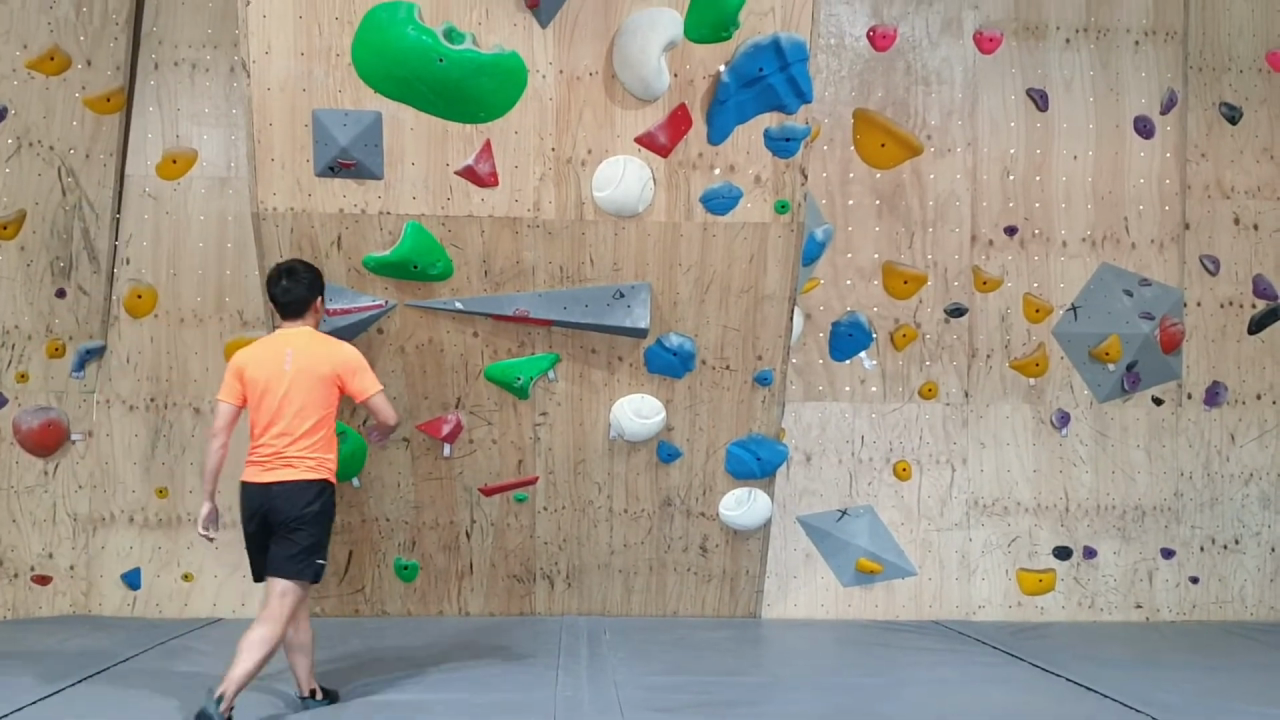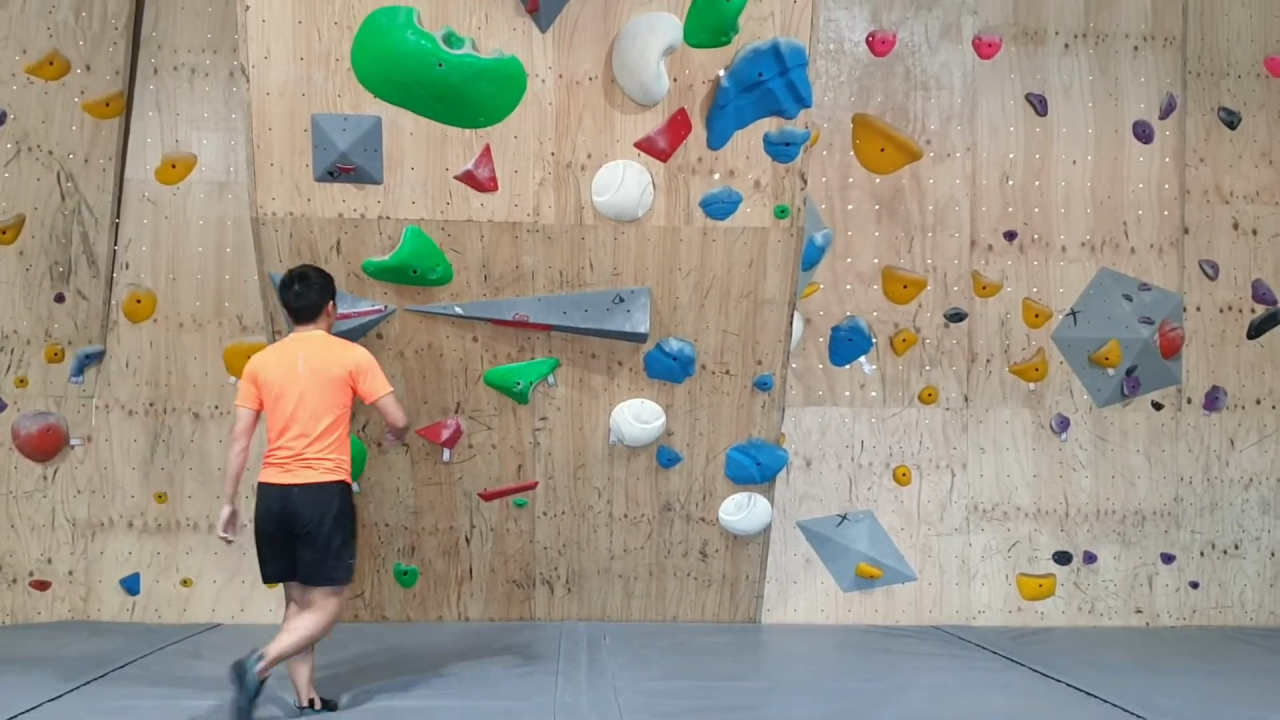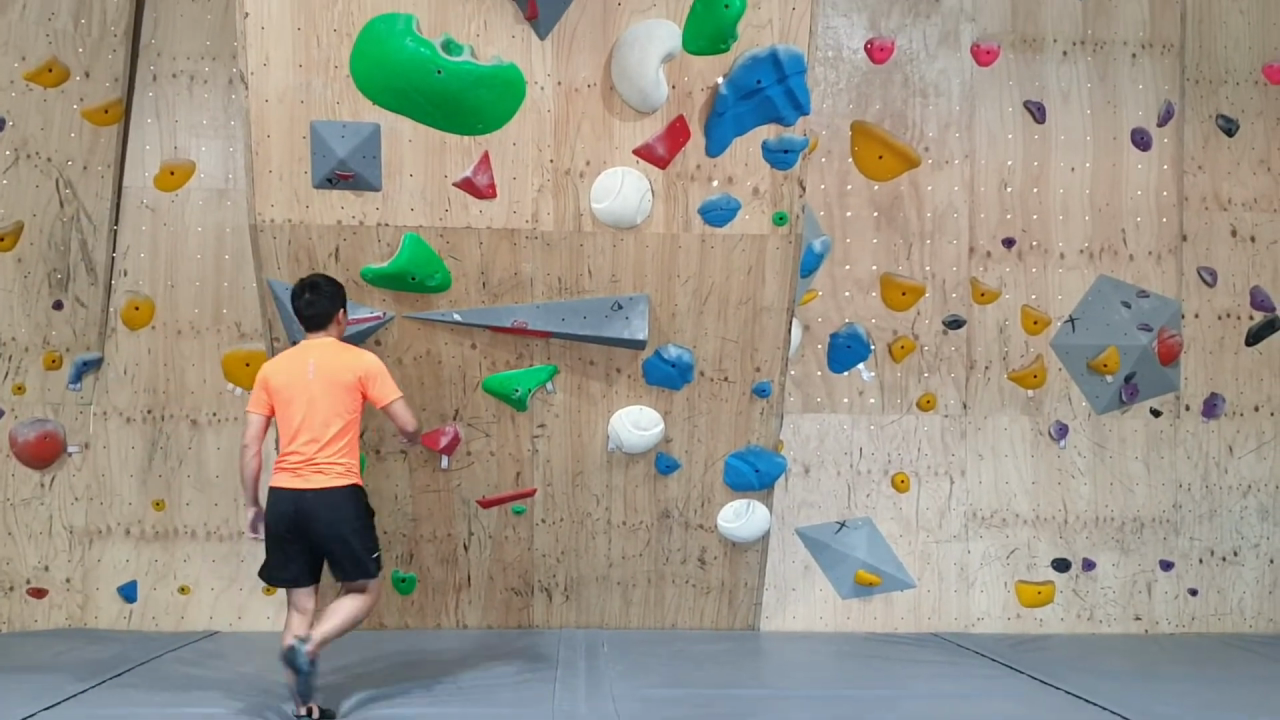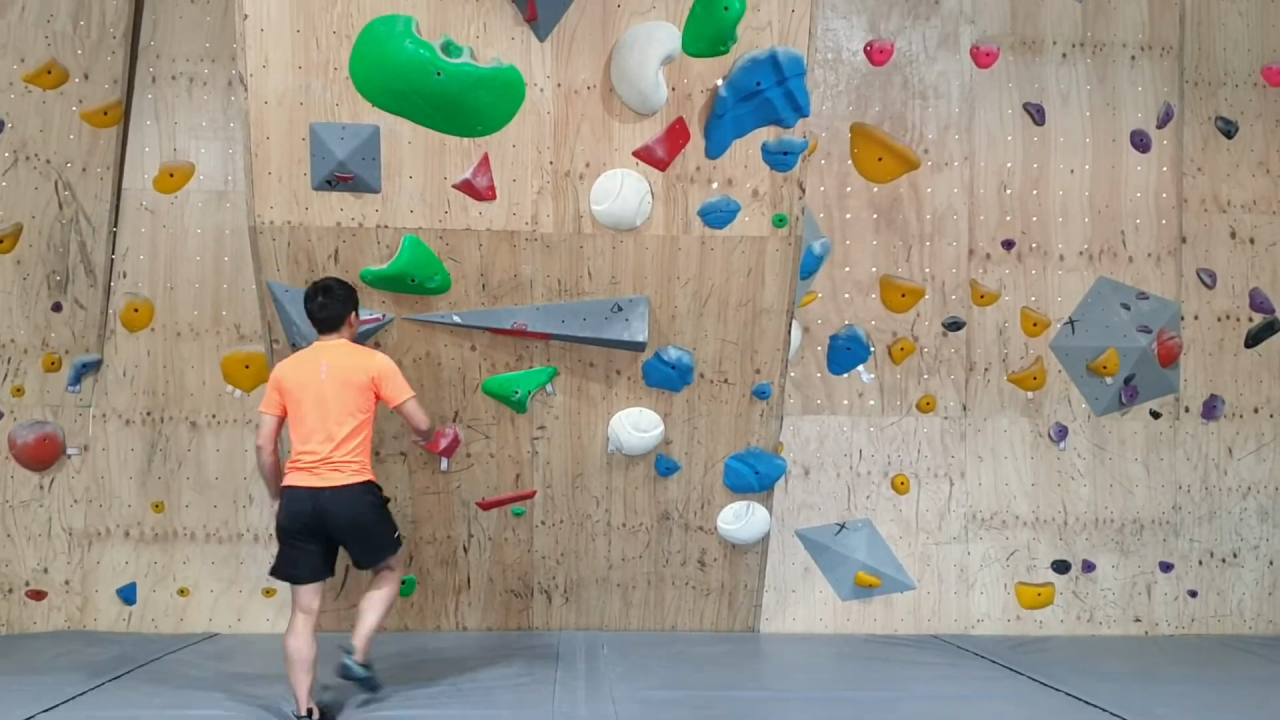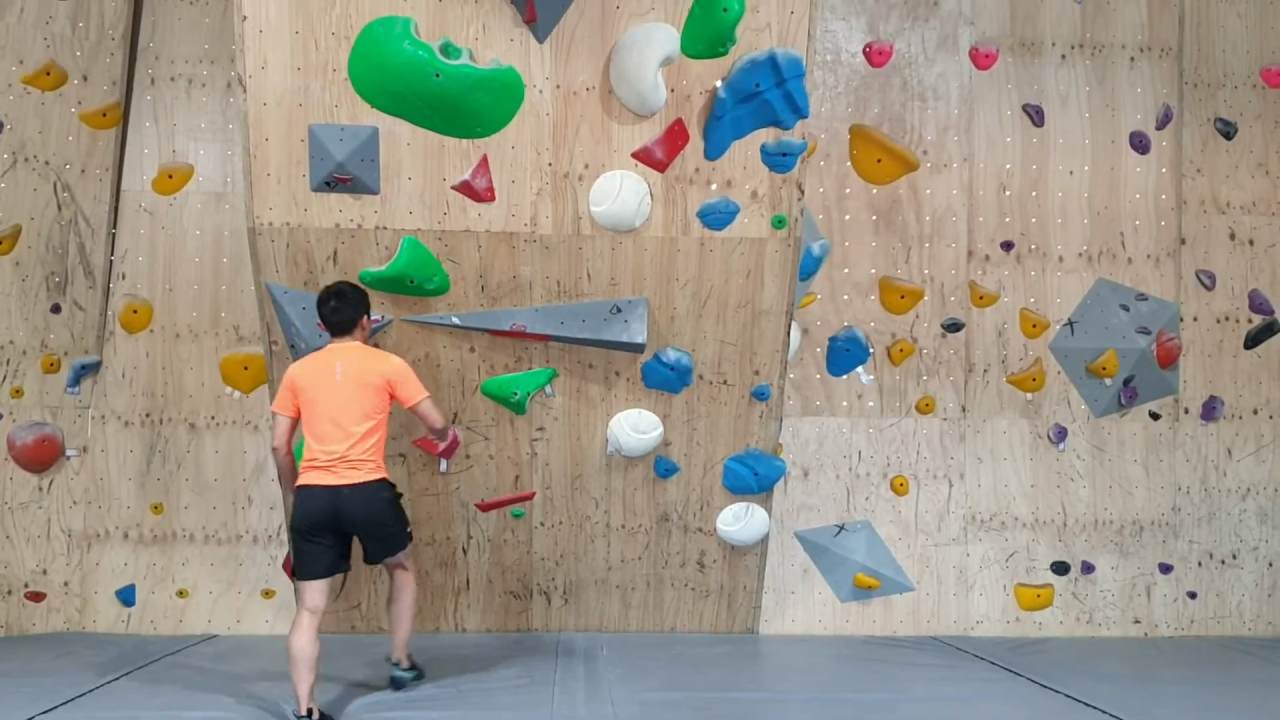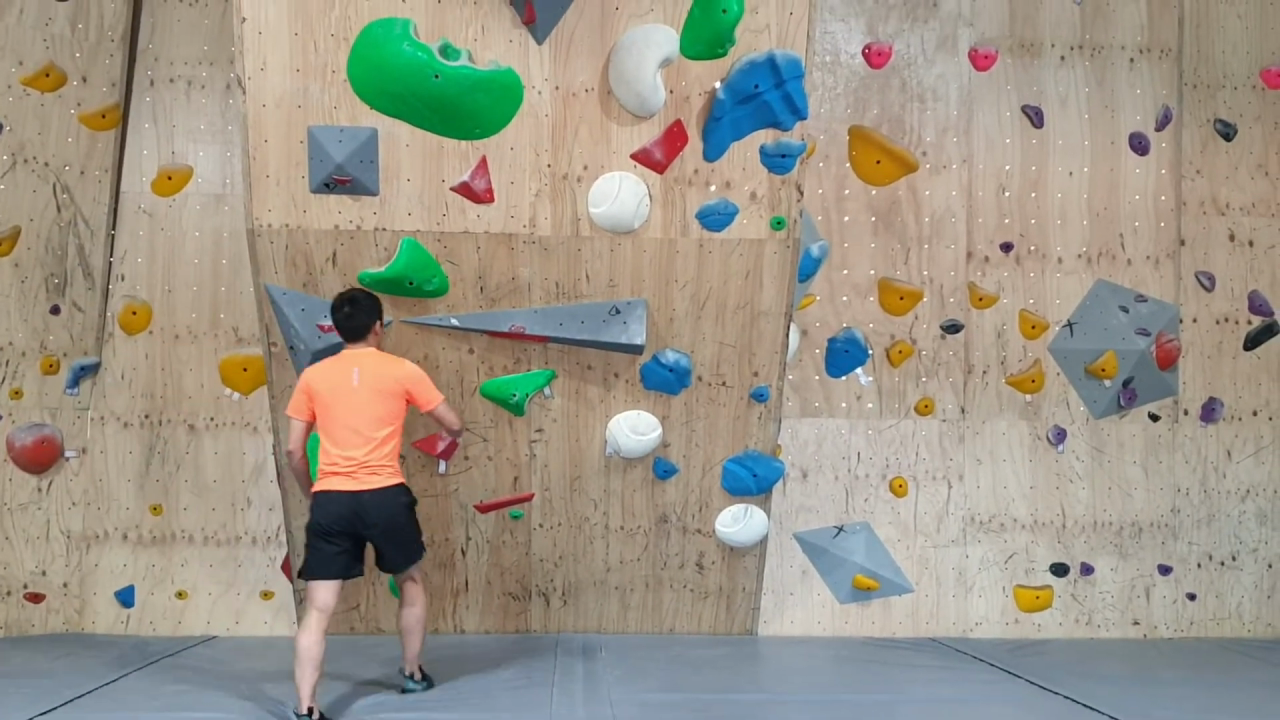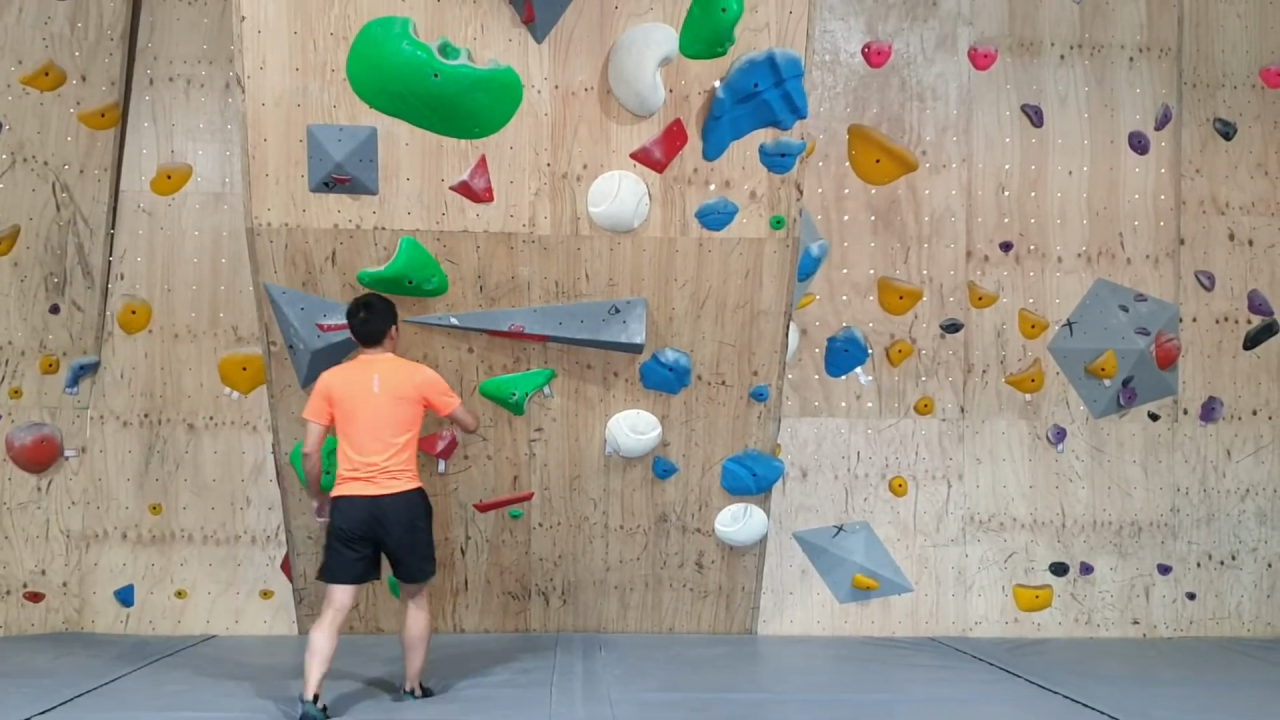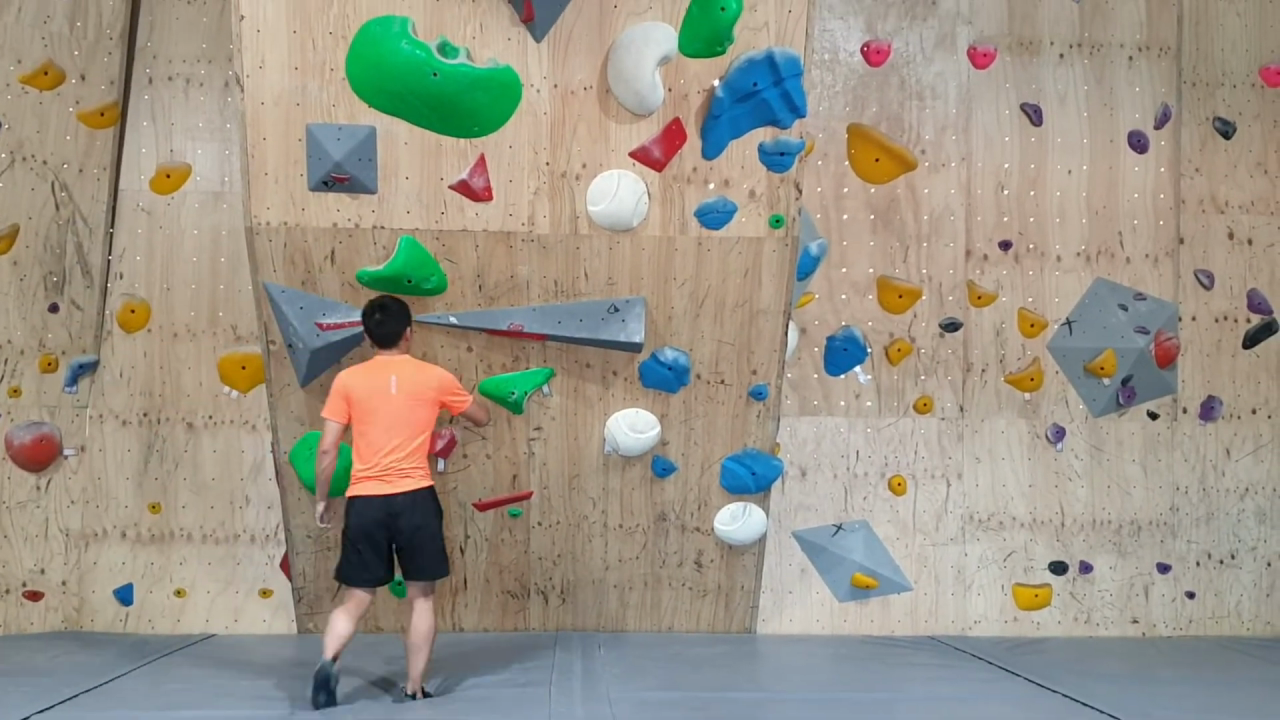
dt=0.1s
person 1, frame 1
left shoulder: (245, 357)
right shoulder: (339, 354)
left elbow: (218, 434)
right elbow: (388, 418)
left wrist: (208, 499)
right wrist: (379, 433)
left hip: (256, 490)
right hip: (307, 490)
left knee: (292, 591)
right knee: (279, 609)
person 1, frame 2
left shoulder: (261, 361)
right shoulder: (352, 356)
left elbow: (238, 440)
right elbow: (398, 420)
left wrist: (229, 502)
right wrist: (395, 435)
left hip: (272, 493)
right hip: (324, 492)
left knee: (298, 600)
right knee: (324, 605)
right ankle: (257, 664)
person 1, frame 3
left shoulder: (271, 368)
right shoulder: (361, 362)
left elbow: (250, 445)
right elbow: (409, 425)
left wrist: (252, 504)
right wrist: (411, 440)
left hip: (283, 497)
right hip: (337, 496)
left knee: (300, 608)
right knee: (363, 590)
right ankle: (305, 647)
person 1, frame 4
left shoulder: (285, 370)
right shoulder: (373, 363)
left elbow: (264, 445)
right elbow: (421, 425)
left wrist: (275, 497)
right wrist: (428, 439)
left hip: (297, 496)
right hip: (351, 493)
left knee: (305, 610)
right knee: (387, 573)
right ankle: (357, 654)
person 1, frame 5
left shoulder: (298, 371)
right shoulder: (387, 365)
left elbow: (279, 445)
right elbow: (437, 423)
left wrist: (292, 495)
right wrist: (446, 434)
left hip: (313, 495)
right hip: (367, 491)
left knee: (310, 609)
right knee: (402, 567)
right ankle: (400, 661)
person 1, frame 6
left shoulder: (313, 376)
right shoulder: (402, 371)
left elbow: (293, 448)
right elbow: (453, 425)
left wrist: (309, 493)
right wrist: (455, 429)
left hip: (330, 499)
right hip: (384, 496)
left knee: (318, 610)
right knee: (411, 581)
right ankle: (412, 673)
person 1, frame 7
left shoulder: (330, 380)
right shoulder: (420, 376)
left elbow: (310, 451)
right elbow: (469, 424)
left wrist: (318, 497)
right wrist: (467, 419)
left hip: (349, 504)
right hip: (403, 500)
left knee: (334, 609)
right knee: (416, 598)
right ankle: (413, 685)
person 1, frame 8
left shoulder: (347, 380)
right shoulder: (435, 378)
left elbow: (328, 449)
right elbow: (480, 417)
left wrist: (321, 499)
right wrist: (485, 406)
left hip: (364, 502)
right hip: (415, 500)
left knee: (353, 600)
right knee: (421, 598)
left ankle: (328, 661)
right ankle: (414, 688)
